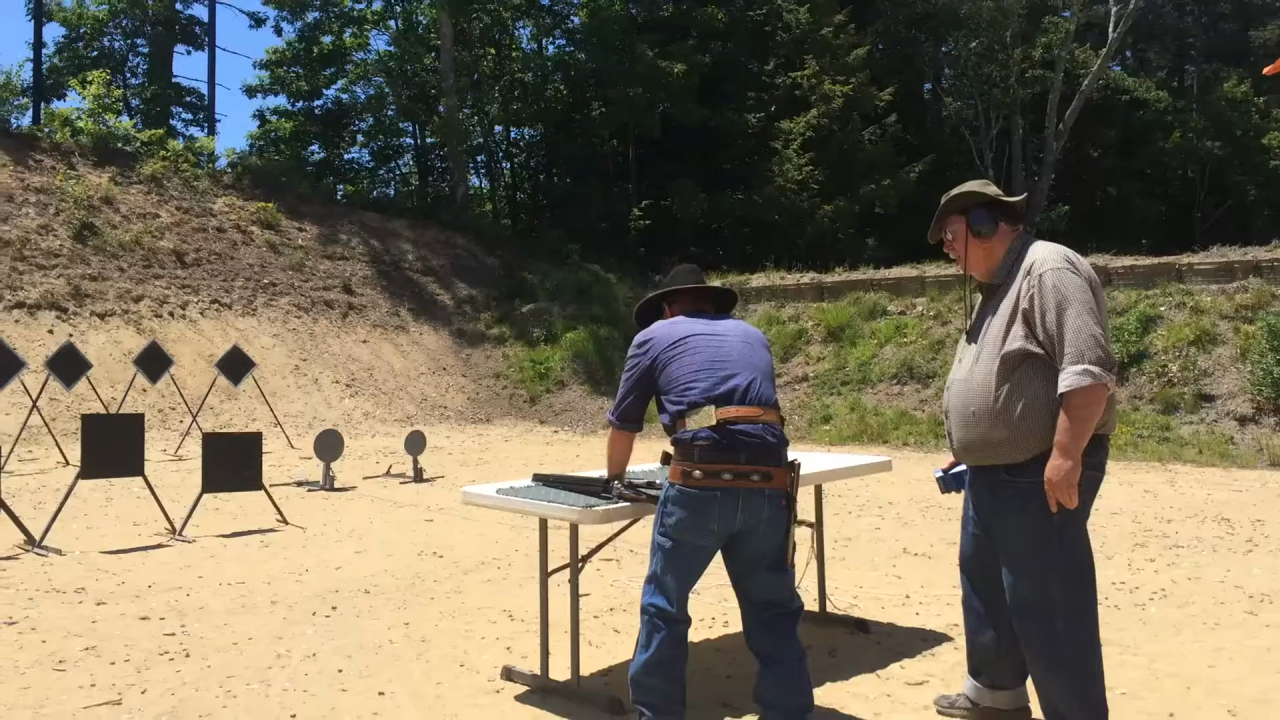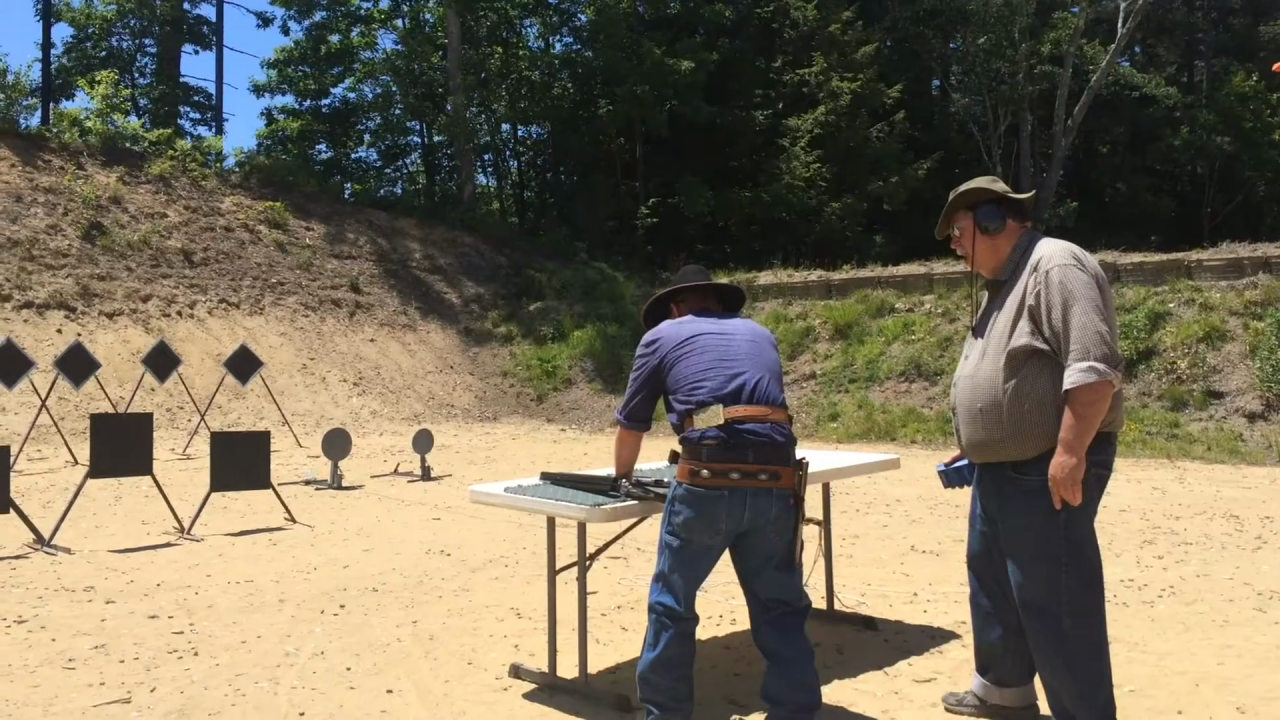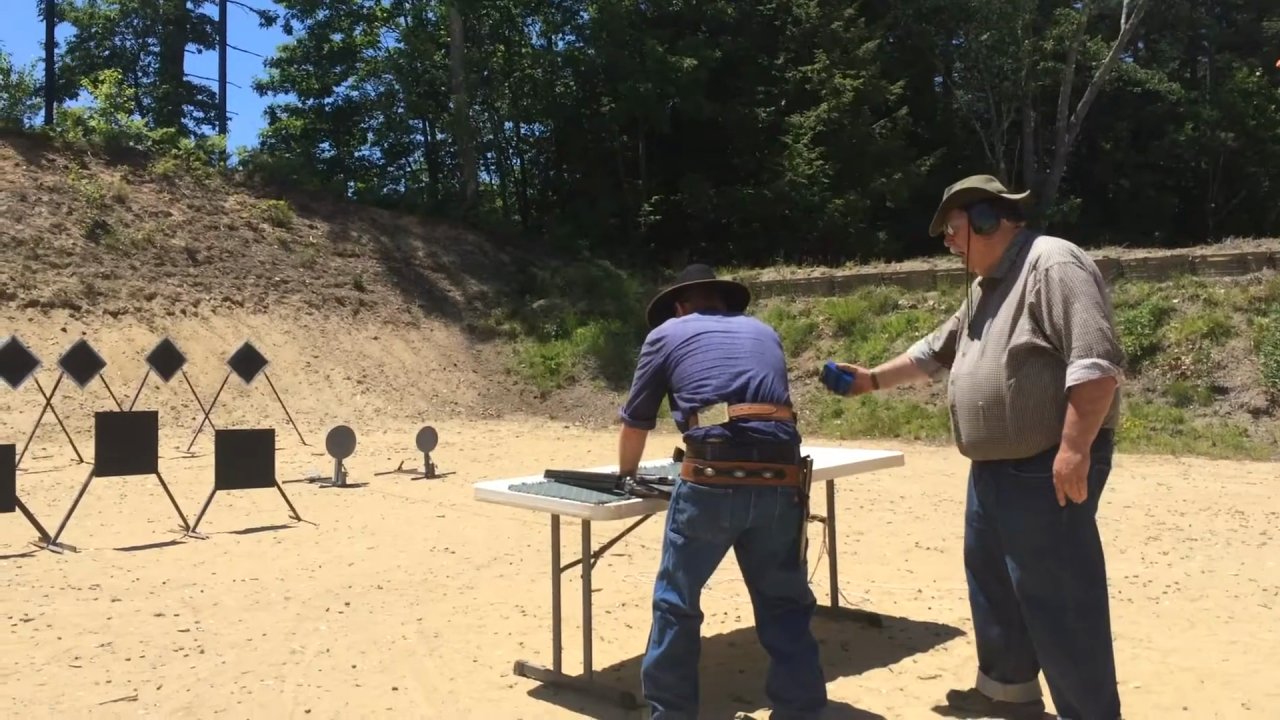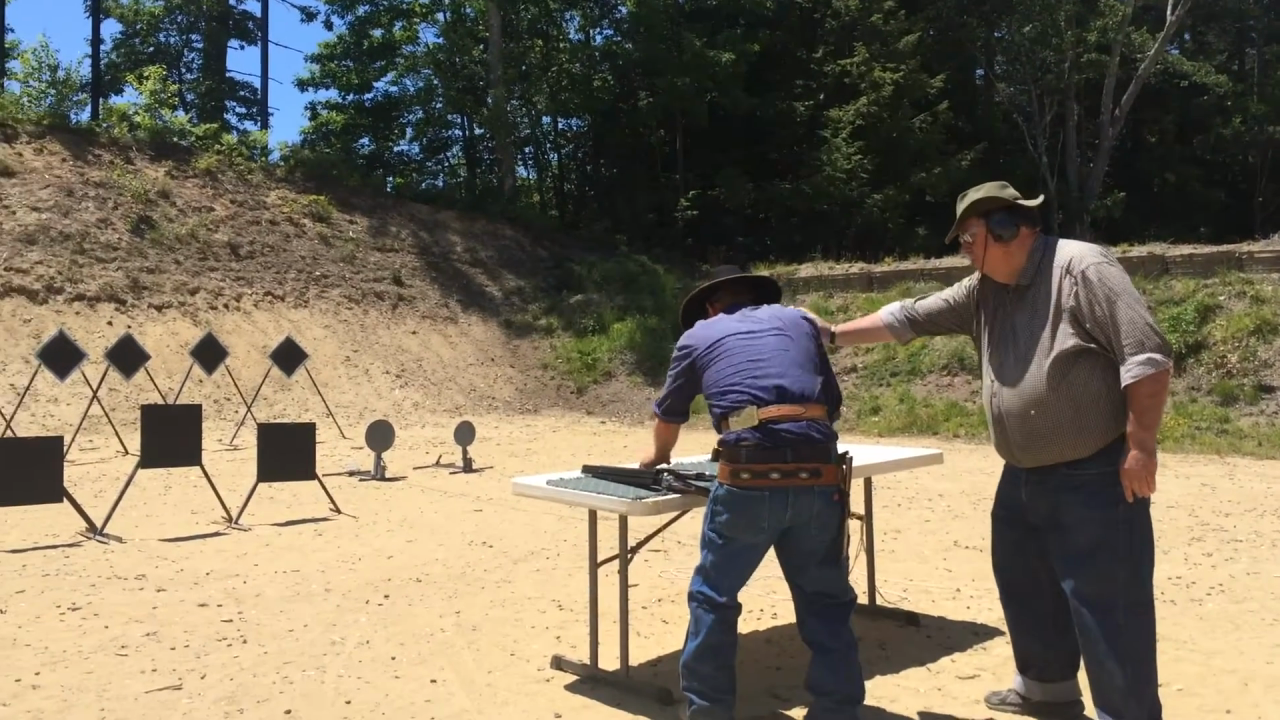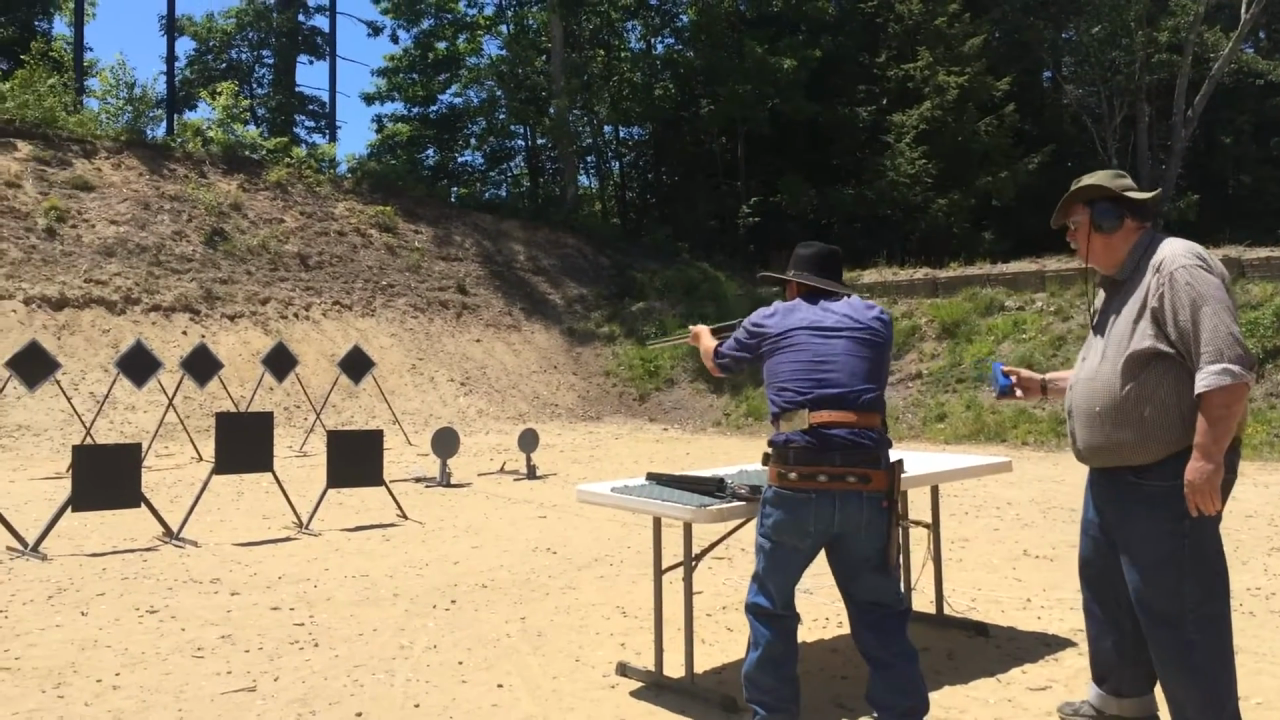
dt=0.7s
person 1, frame 1
left shoulder: (1050, 270)
right shoulder: (998, 285)
left elbow: (1089, 370)
left wrist: (1066, 457)
right wrist: (970, 451)
left hip: (1042, 473)
right hip: (994, 471)
left knee: (1047, 602)
right knee: (984, 583)
person 1, frame 2
left shoulder: (1057, 267)
right shoulder: (1004, 281)
left elbow: (1094, 367)
left wrist: (1070, 453)
right wrist: (975, 447)
left hip: (1049, 469)
right hip: (1000, 467)
left knee: (1053, 598)
right knee: (992, 580)
person 1, frame 3
left shoulder: (1054, 265)
right shoulder: (987, 283)
left elbow: (1097, 362)
right elbow: (939, 347)
left wrist: (1074, 450)
right wrist: (875, 376)
left hip: (1047, 470)
right hip: (992, 468)
left knee: (1055, 593)
right knee: (992, 582)
person 1, frame 4
left shoulder: (1083, 268)
right shoulder: (983, 290)
left elbow: (1148, 356)
right elbow: (911, 317)
left wrist: (1140, 447)
right wrist: (835, 334)
left hip: (1095, 473)
right hip: (1024, 473)
left knee: (1103, 596)
right knee: (1024, 582)
person 1, frame 5
left shoulder: (1177, 267)
right shoulder: (1116, 286)
left elbow: (1227, 368)
left wrist: (1207, 457)
right wrist: (1043, 384)
left hip: (1168, 480)
right hip: (1113, 478)
left knee: (1176, 608)
right knee: (1107, 591)
person 2, frame 1
left shoulder: (654, 337)
right shoulder: (753, 335)
left elbow: (623, 425)
left wrist: (615, 479)
left hip: (700, 485)
right hip: (767, 484)
left knee: (664, 608)
right knee: (774, 610)
person 2, frame 2
left shoulder: (661, 336)
right shoulder: (760, 334)
left elbow: (630, 424)
left wrist: (622, 476)
left hip: (707, 483)
right hip: (774, 482)
left knee: (671, 606)
right knee: (781, 609)
person 2, frame 3
left shoulder: (666, 334)
right shoulder: (764, 332)
left elbow: (635, 421)
left wrist: (627, 472)
left hip: (712, 479)
right hip: (780, 479)
left knee: (676, 603)
right knee: (785, 606)
person 2, frame 4
left shoulder: (697, 336)
right shoulder: (798, 322)
left elbow: (669, 413)
right elbow: (833, 400)
left wrist: (658, 456)
left hip: (747, 480)
right hip: (818, 477)
left knee: (713, 598)
right knee: (826, 601)
person 2, frame 5
left shoulder: (770, 320)
right shoulder: (874, 318)
left elbow: (719, 363)
left wrist: (704, 337)
left hip: (797, 483)
right hip: (867, 483)
left knee: (771, 608)
right knee: (880, 611)
